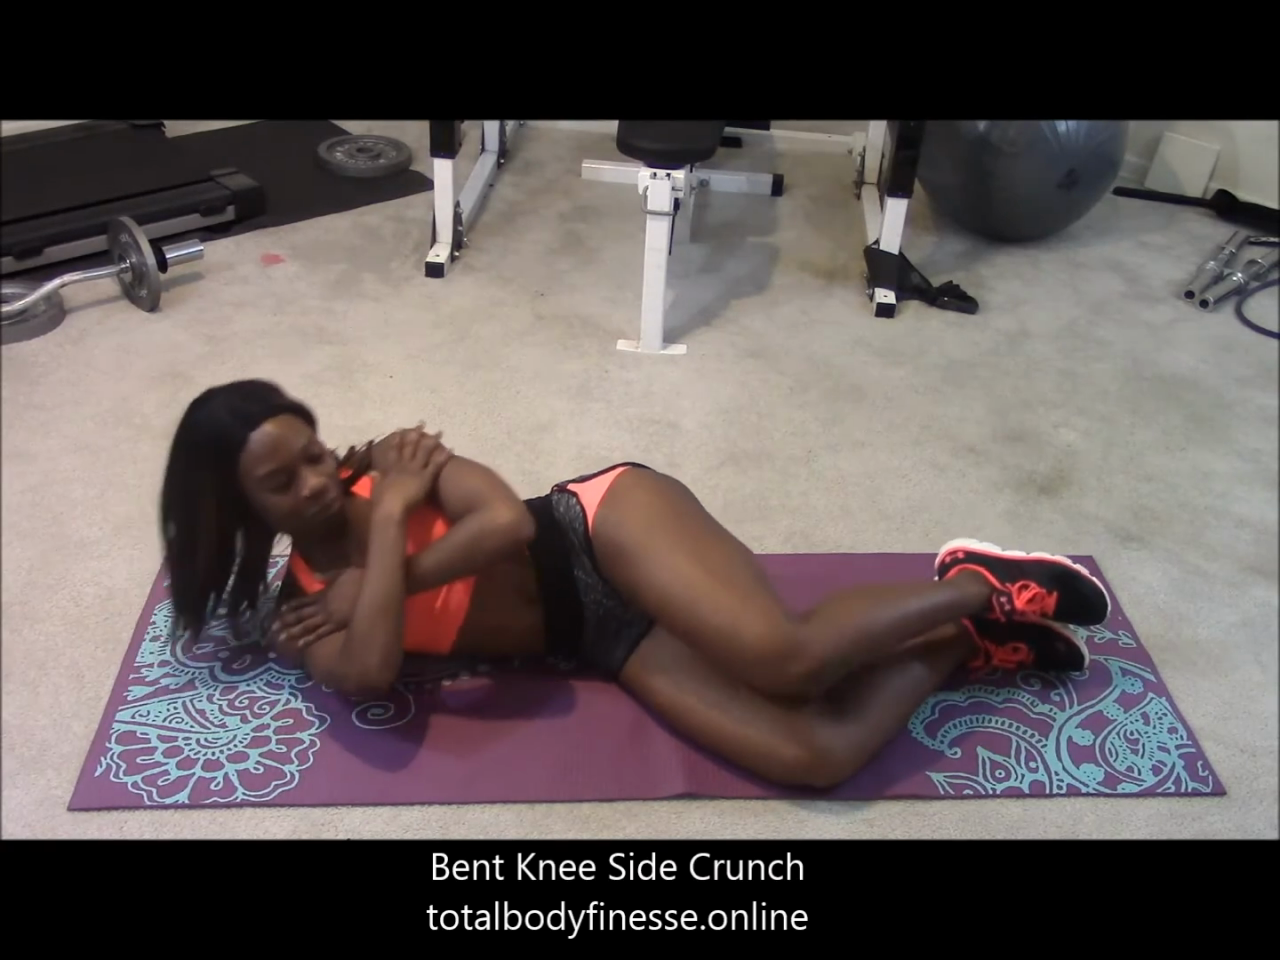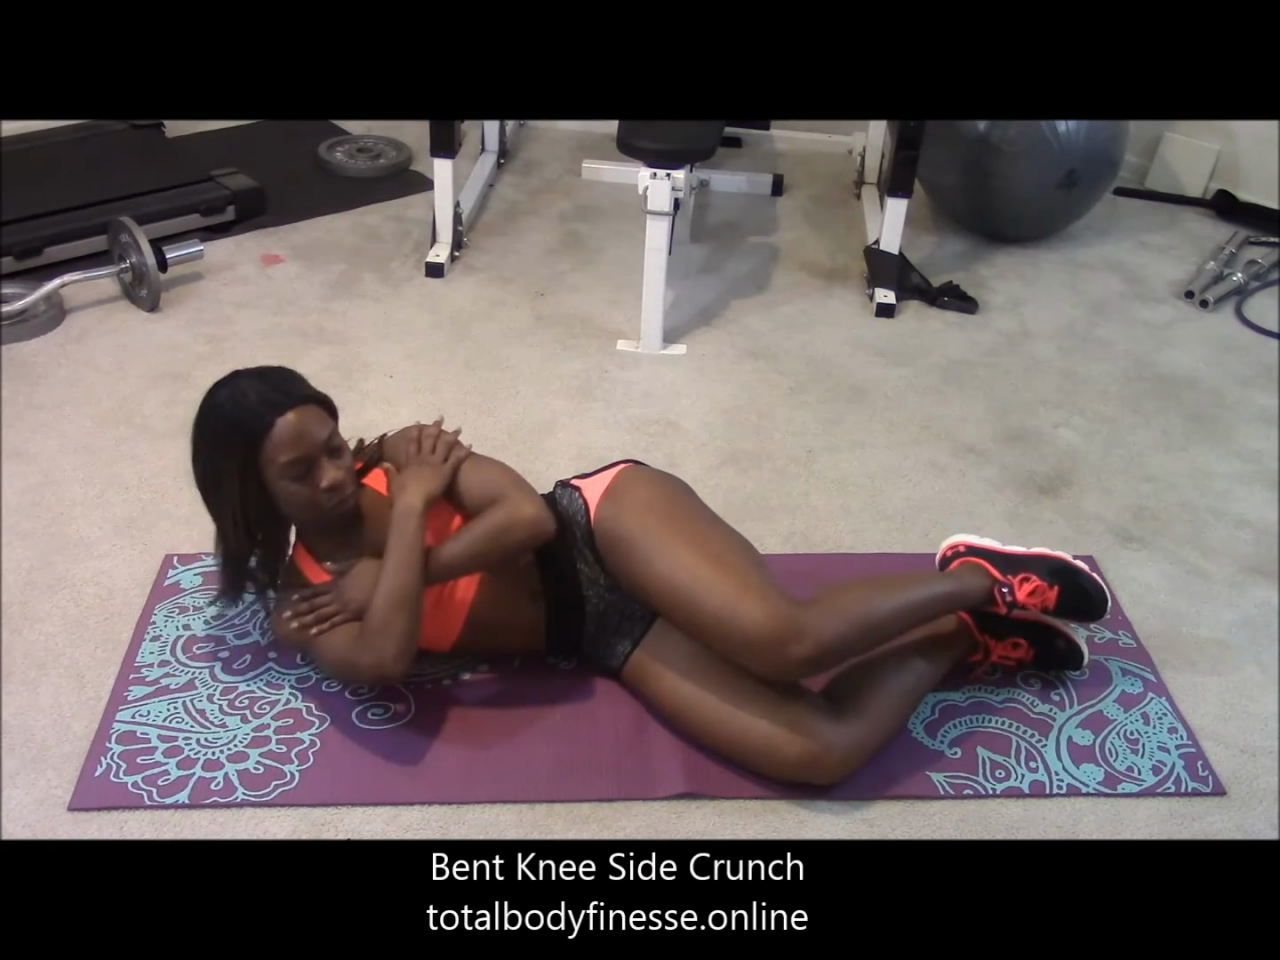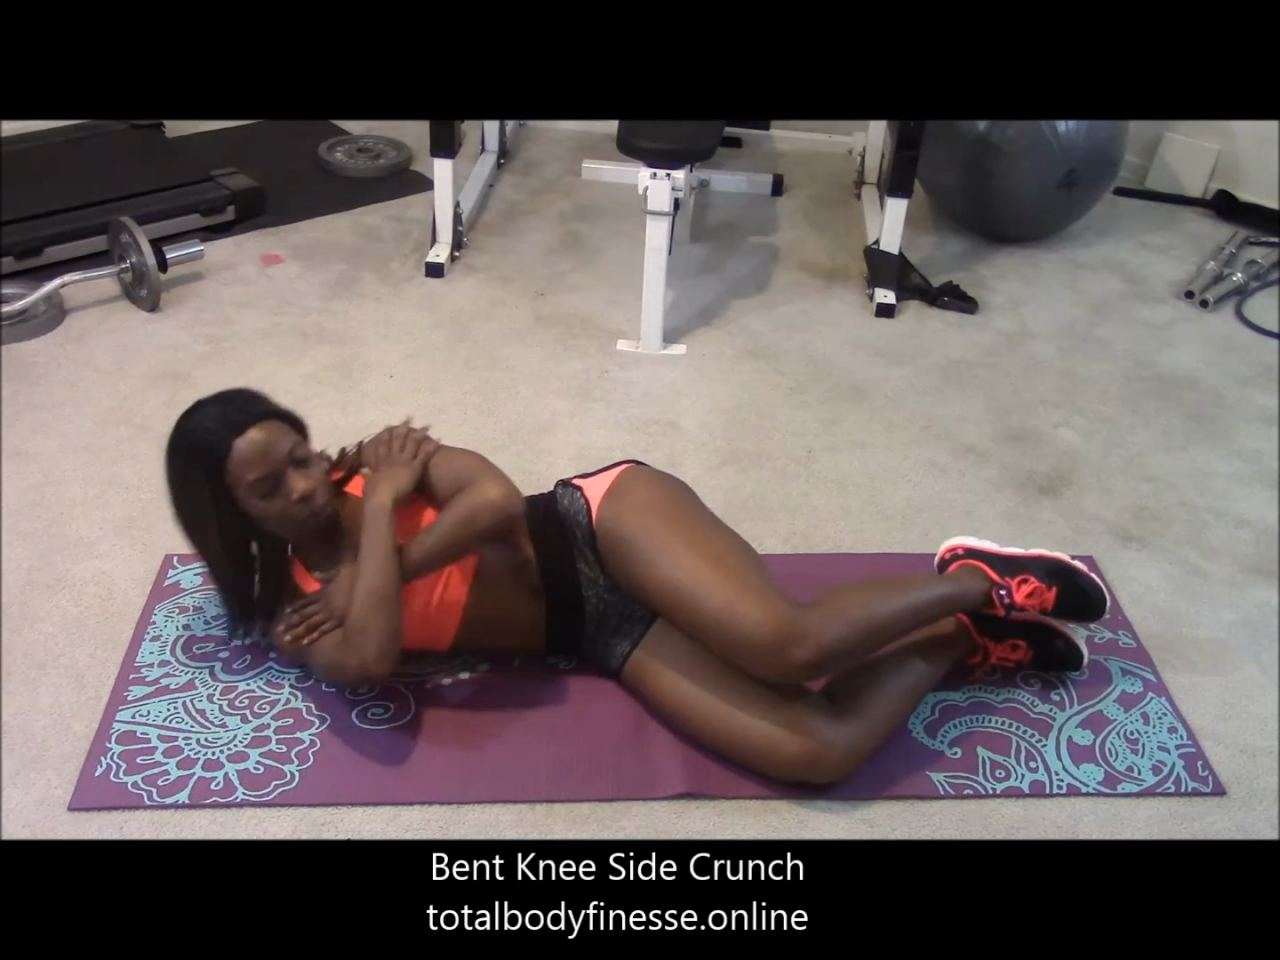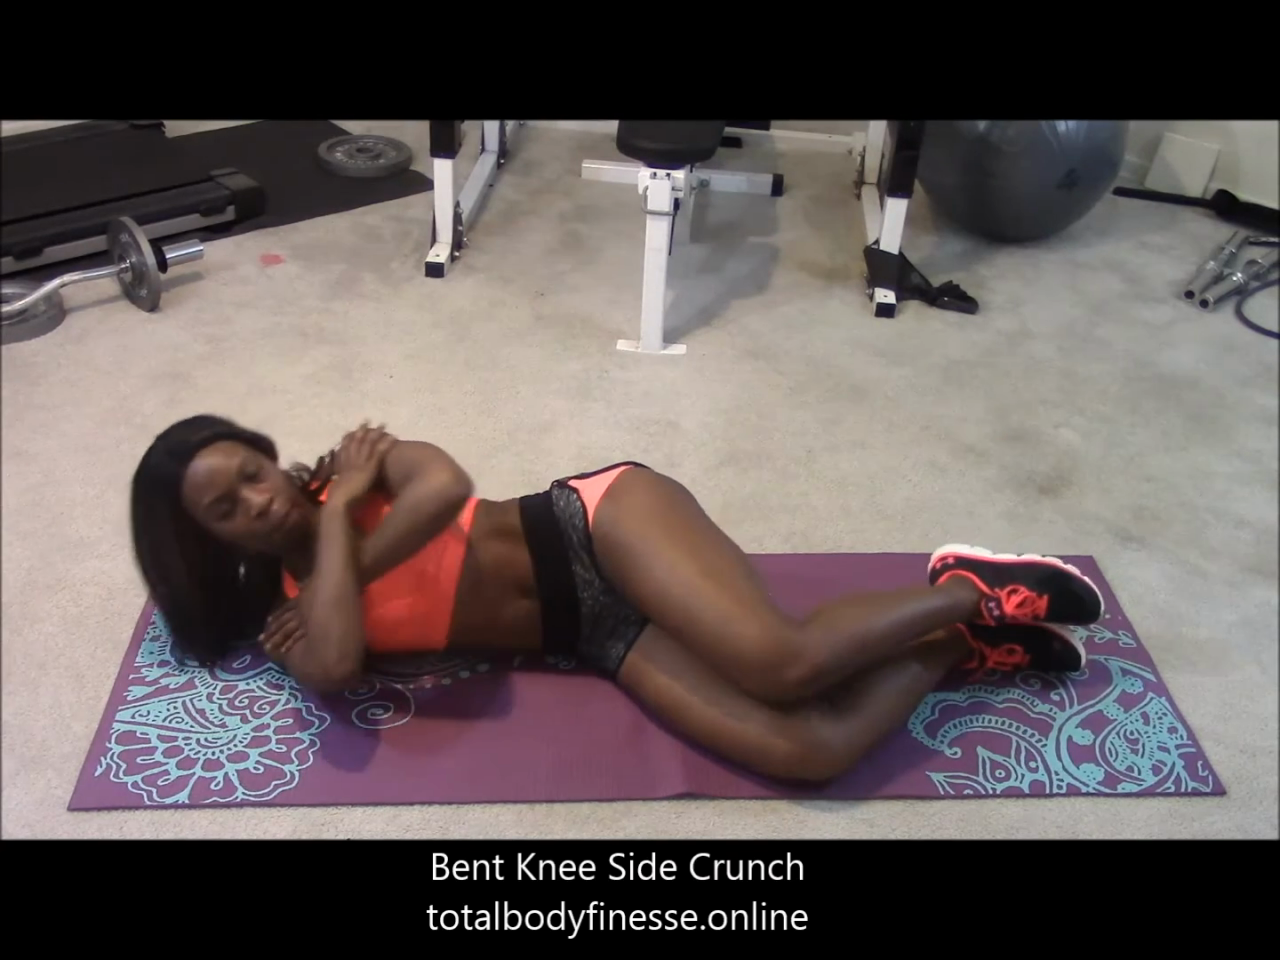
dt=0.2s
person 1, frame 1
left shoulder: (385, 464)
right shoulder: (302, 607)
left elbow: (511, 519)
right elbow: (367, 671)
left wrist: (390, 571)
right wrist: (391, 515)
left hip: (605, 523)
right hip: (599, 639)
left knee: (786, 656)
right knee: (819, 752)
left ankle: (978, 588)
right ankle: (966, 640)
person 1, frame 2
left shoulder: (398, 458)
right shoulder: (304, 599)
left elbow: (531, 515)
right elbow: (381, 661)
left wrist: (404, 567)
right wrist: (409, 509)
left hip: (609, 523)
right hip: (603, 638)
left knee: (788, 639)
right knee: (818, 752)
left ankle: (979, 583)
right ankle: (968, 637)
person 1, frame 3
left shoulder: (384, 460)
right shoulder: (303, 606)
left elbow: (497, 499)
right elbow: (368, 661)
left wrist: (387, 533)
right wrist: (380, 508)
left hip: (606, 522)
right hip: (603, 636)
left knee: (789, 643)
right knee: (817, 749)
left ankle: (976, 582)
right ankle: (965, 640)
person 1, frame 4
left shoulder: (363, 460)
right shoulder: (286, 613)
left elbow: (449, 485)
right elbow: (334, 668)
left wrist: (347, 520)
right wrist: (333, 516)
left hip: (602, 520)
right hip: (598, 632)
left knee: (782, 660)
right knee: (809, 748)
left ankle: (969, 588)
right ankle: (967, 641)
